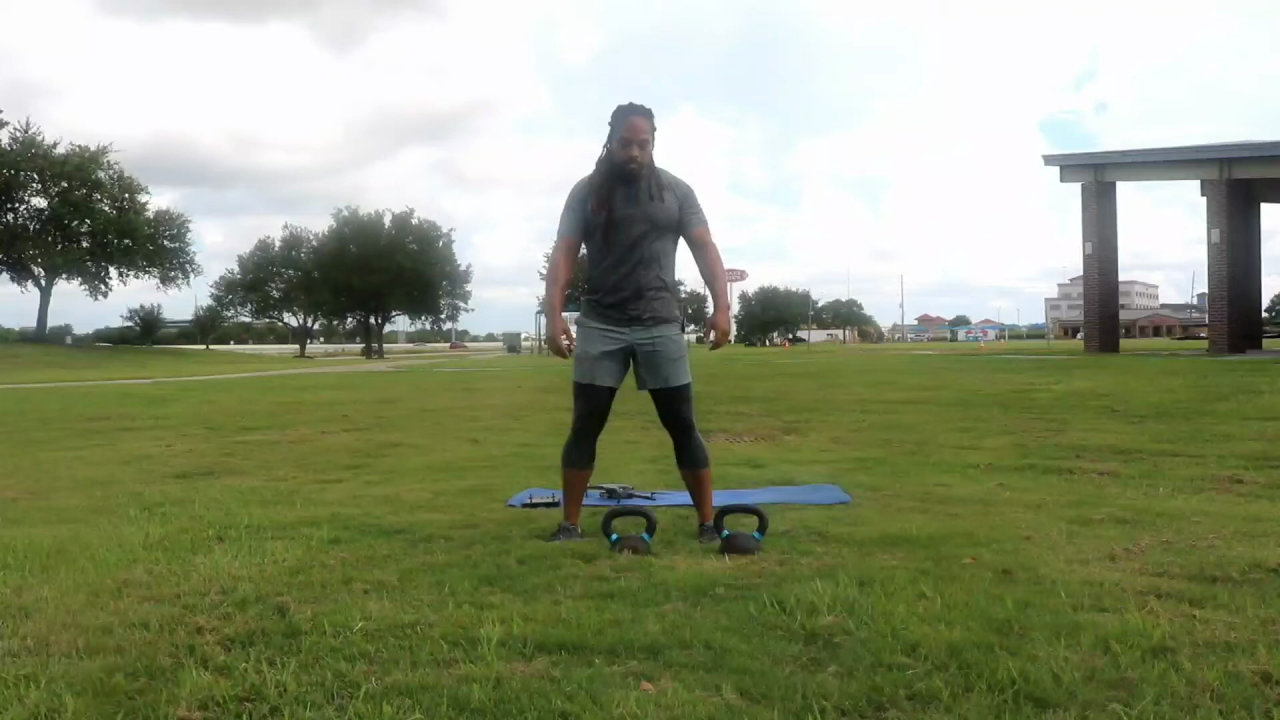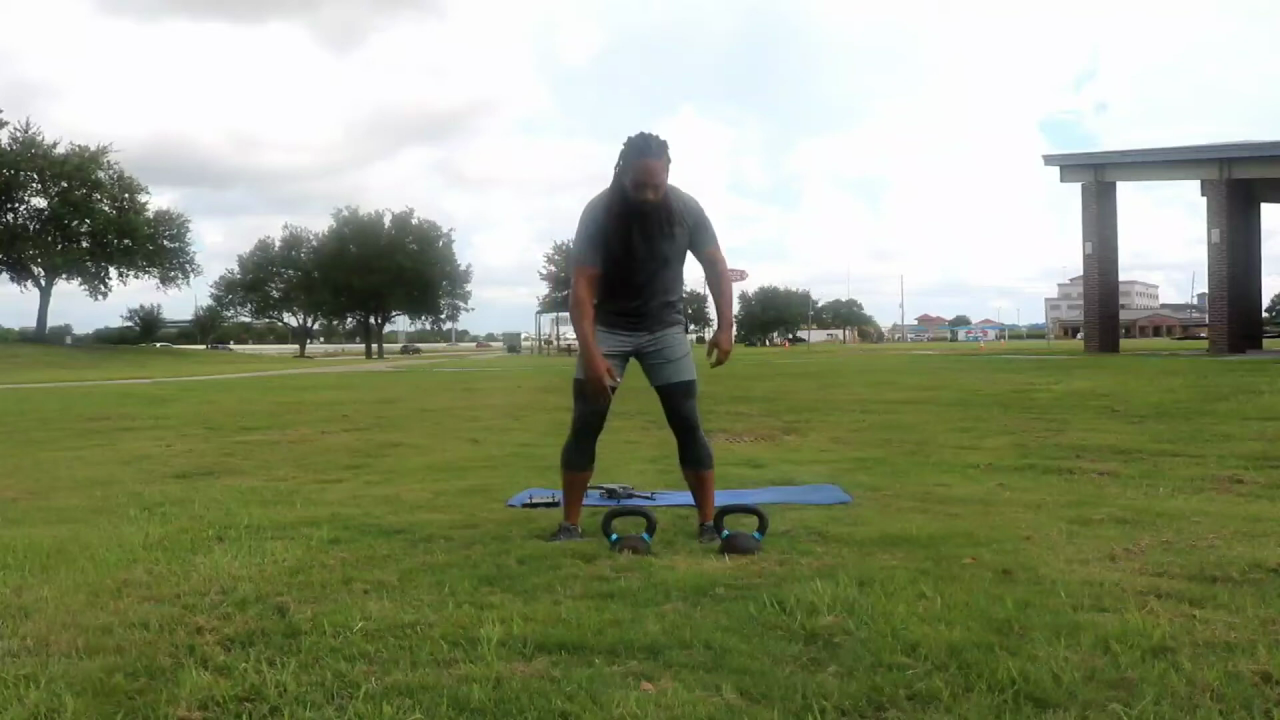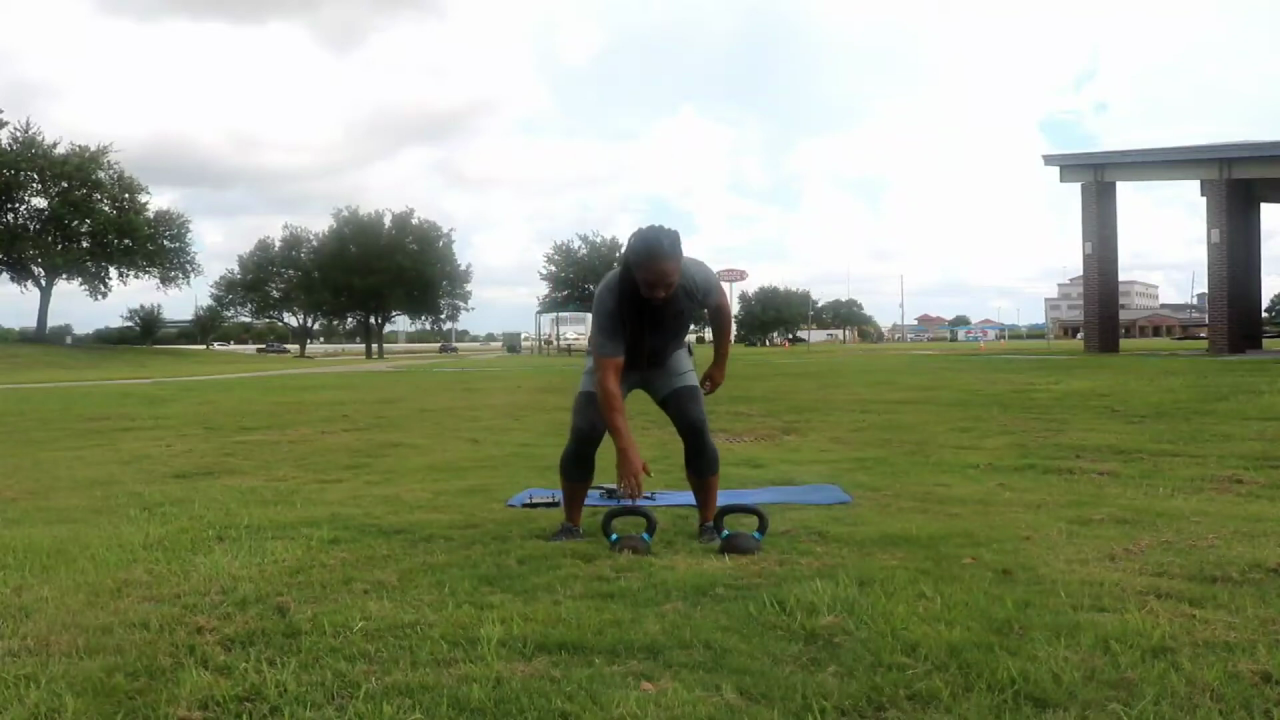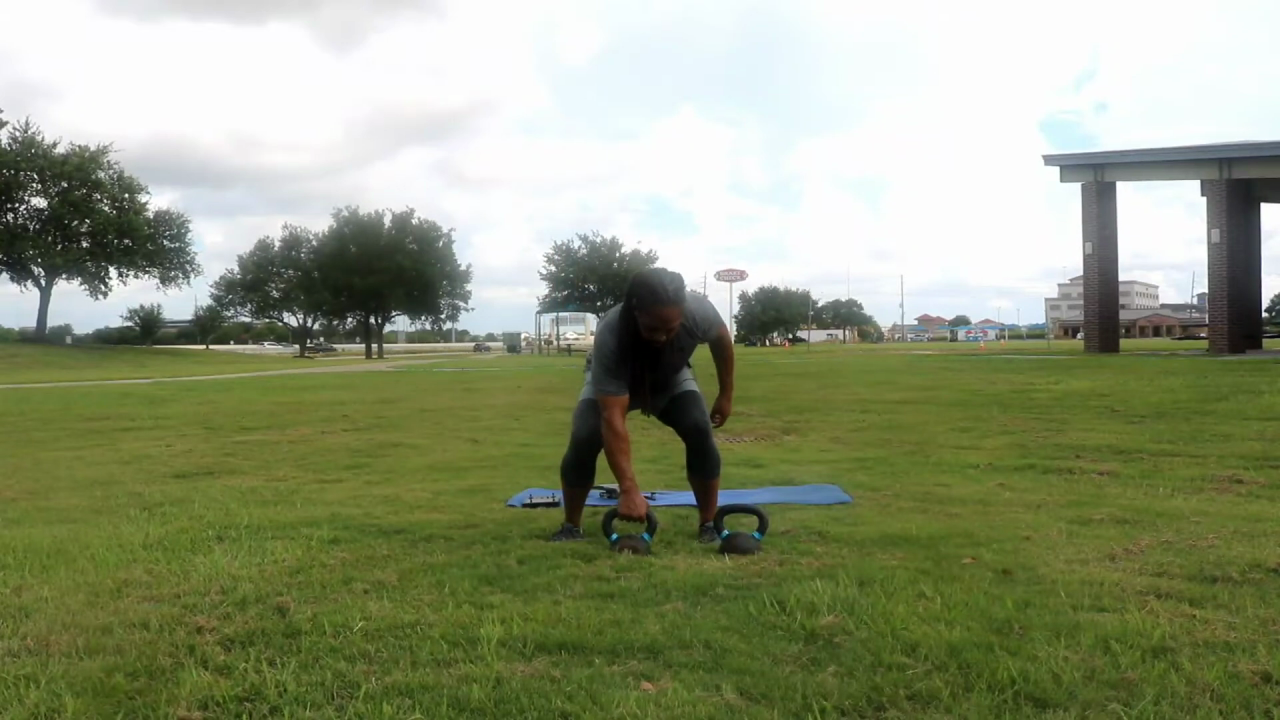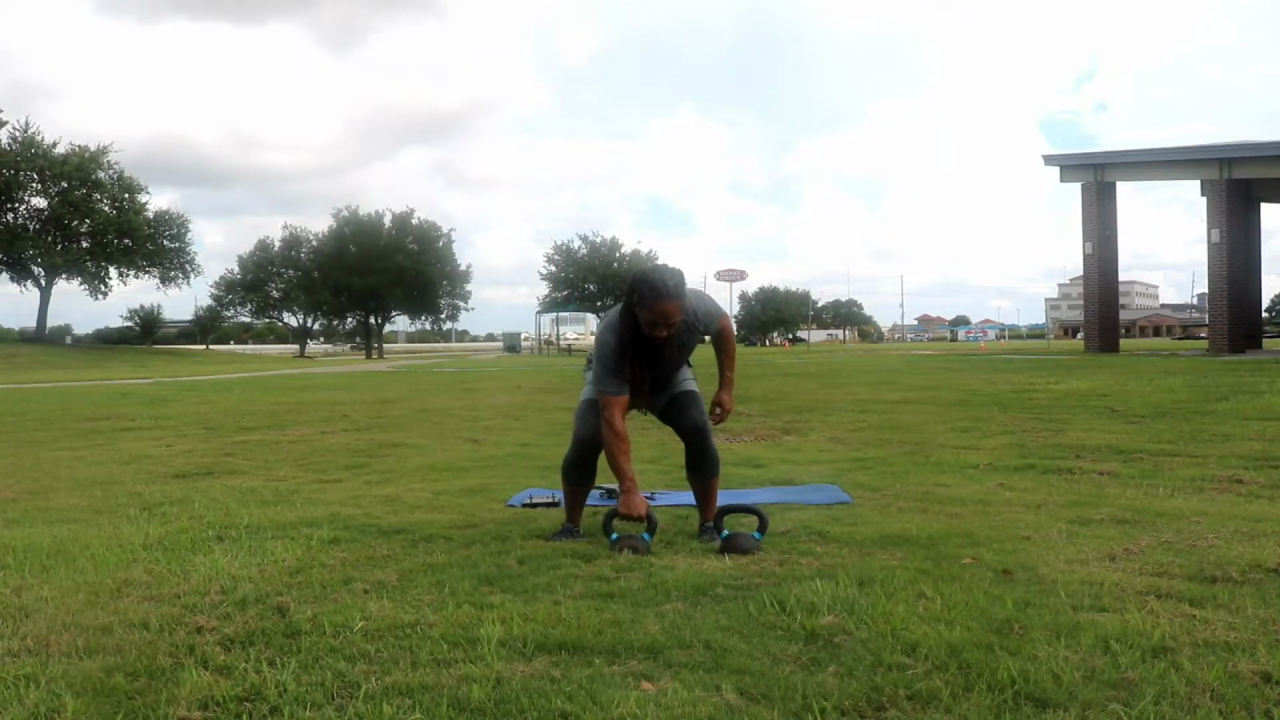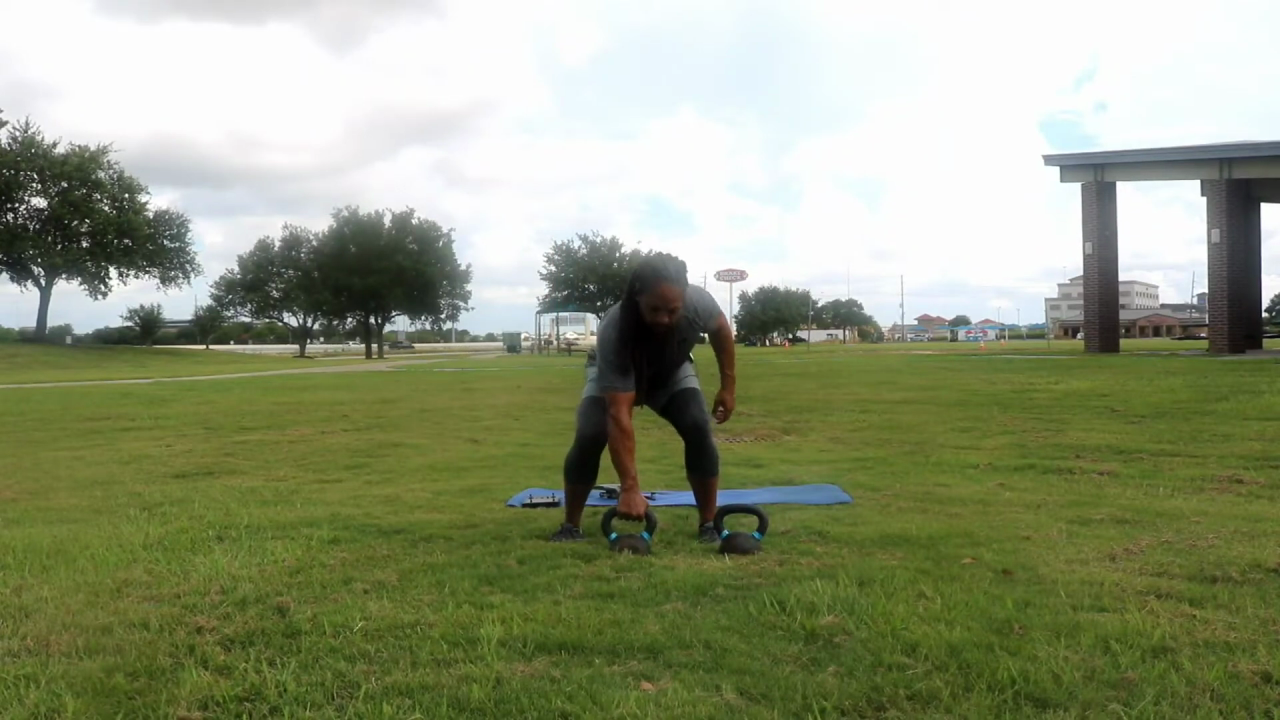
dt=0.4s
person 1, frame 1
left shoulder: (675, 190)
right shoulder: (586, 191)
left elbow: (704, 247)
right elbow: (563, 255)
left wrist: (721, 306)
right wrist: (554, 315)
left hip: (660, 324)
right hip: (600, 325)
left knee: (682, 425)
right knee: (586, 426)
left ankle: (708, 523)
right ankle: (569, 524)
person 1, frame 2
left shoulder: (687, 209)
right shoulder: (598, 213)
left elbow: (715, 266)
right elbow: (582, 287)
left wrist: (725, 327)
right wrist: (590, 356)
left hip: (664, 328)
right hip: (608, 328)
left knee: (687, 423)
right knee: (586, 422)
left ankle: (708, 523)
right ankle: (569, 525)
person 1, frame 3
left shoulder: (698, 276)
right shoulder: (610, 295)
left elbow: (720, 308)
right elbow: (607, 380)
left wrist: (720, 362)
right wrist: (626, 449)
left hip: (669, 358)
right hip: (613, 360)
left knee: (696, 427)
right knee: (584, 432)
left ankle: (708, 524)
right ankle: (570, 525)
person 1, frame 4
left shoulder: (698, 310)
right shoulder: (611, 334)
left elbow: (721, 339)
right elbow: (612, 420)
left wrist: (726, 394)
right wrist: (629, 490)
left hip: (671, 378)
right hip: (613, 381)
left knee: (699, 430)
right knee: (584, 439)
left ankle: (708, 525)
right ankle: (571, 526)
person 1, frame 5
left shoulder: (698, 306)
right shoulder: (611, 334)
left elbow: (724, 328)
right elbow: (612, 420)
left wrist: (726, 387)
right wrist: (628, 490)
left hip: (671, 376)
right hip: (611, 379)
left knee: (699, 430)
right knee: (585, 438)
left ankle: (708, 524)
right ankle: (571, 526)
person 1, frame 6
left shoulder: (698, 301)
right shoulder: (616, 328)
left elbow: (721, 329)
right elbow: (619, 417)
left wrist: (728, 385)
right wrist: (630, 490)
left hip: (671, 374)
right hip: (614, 379)
left knee: (698, 429)
right knee: (589, 437)
left ankle: (708, 525)
right ankle: (570, 526)
